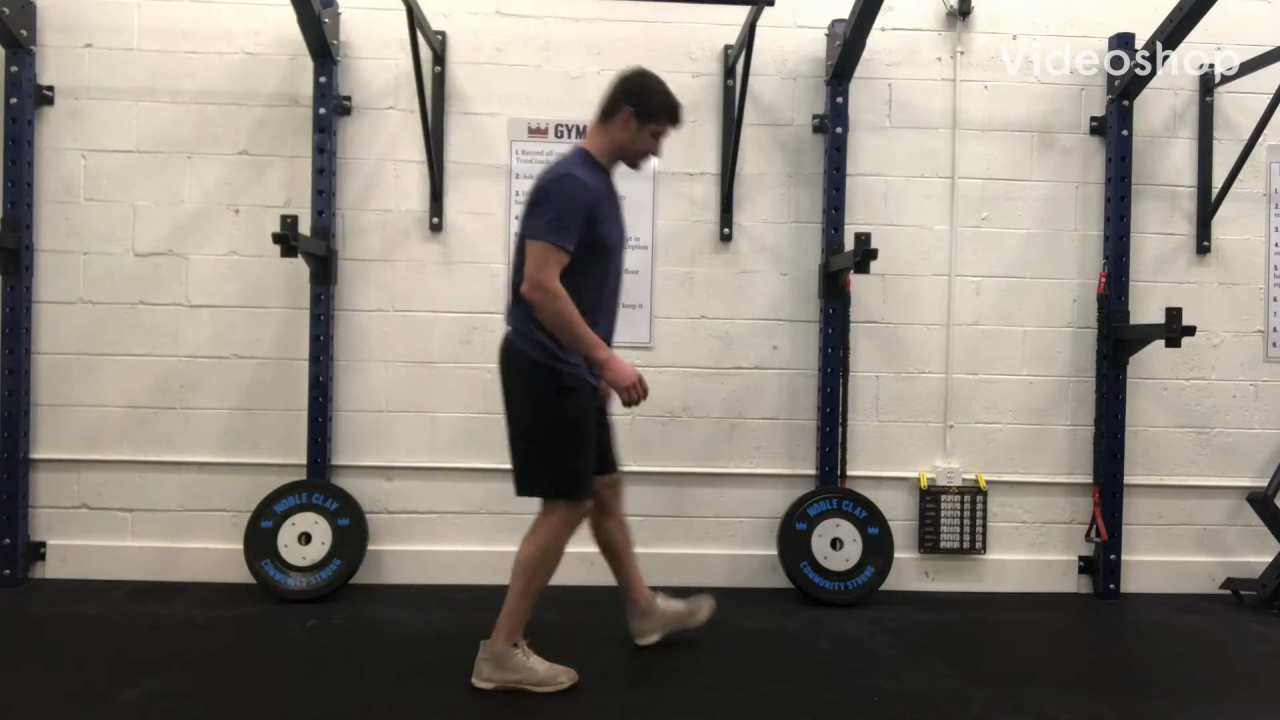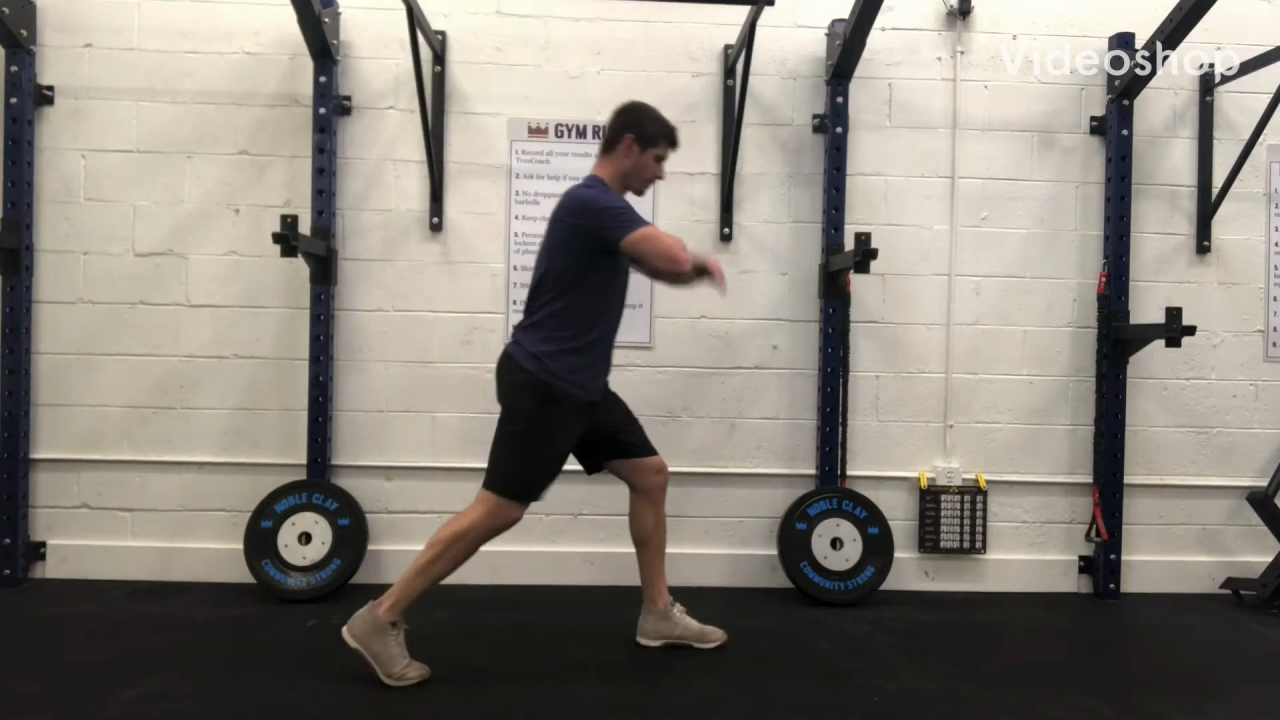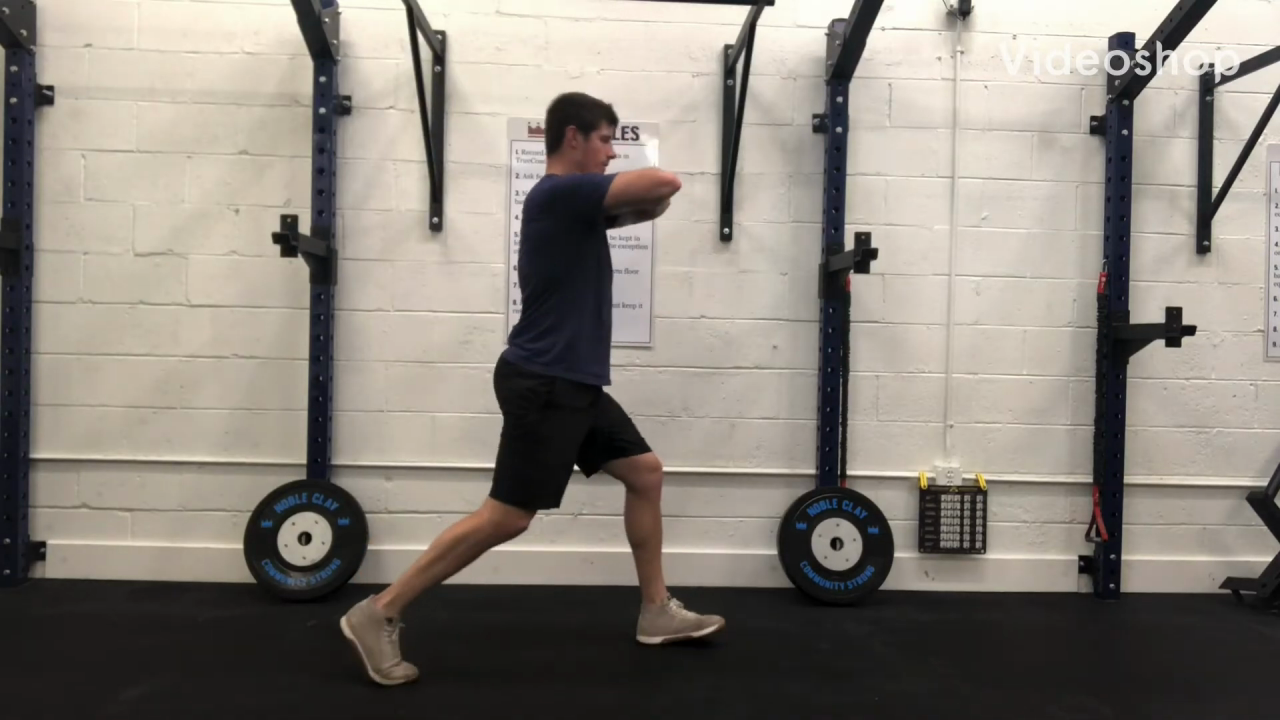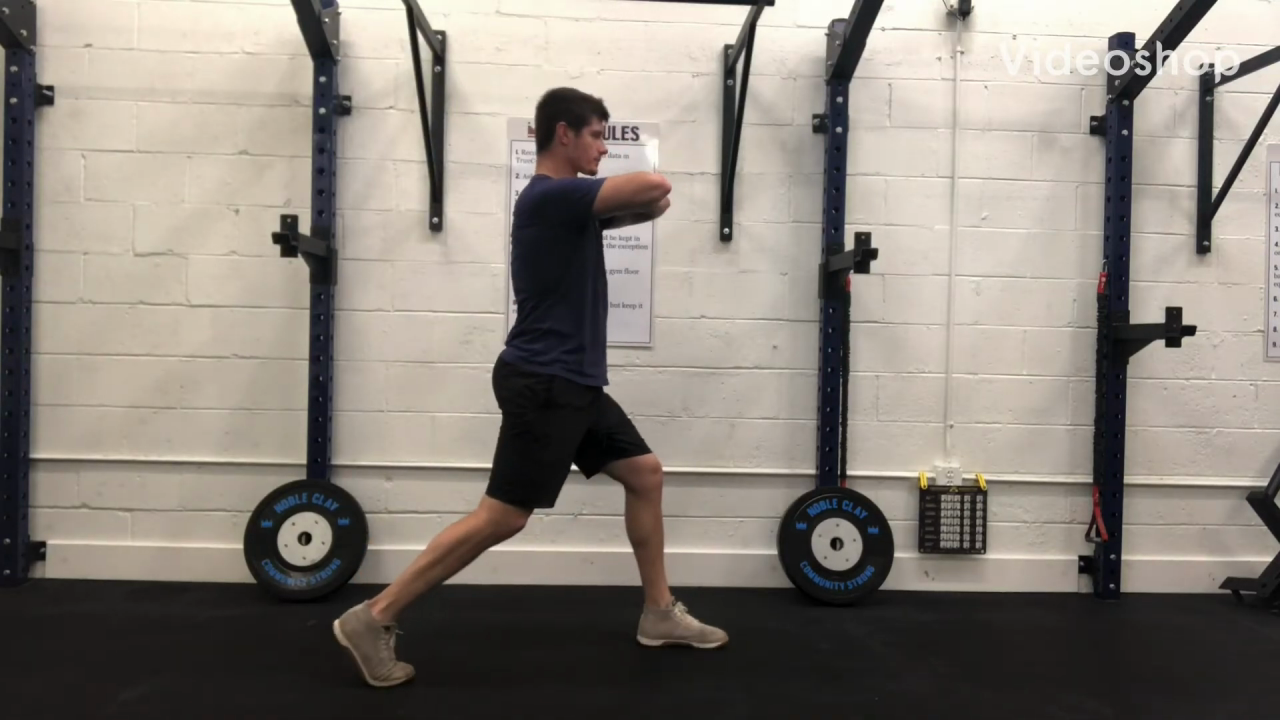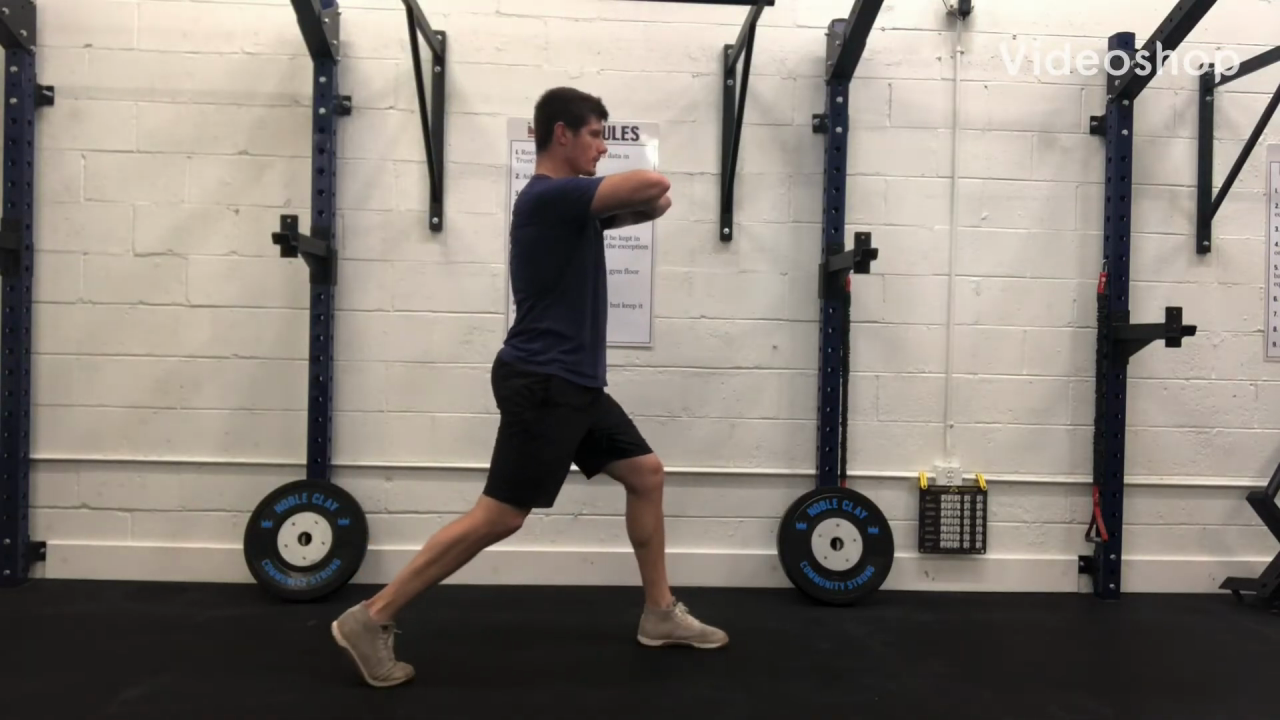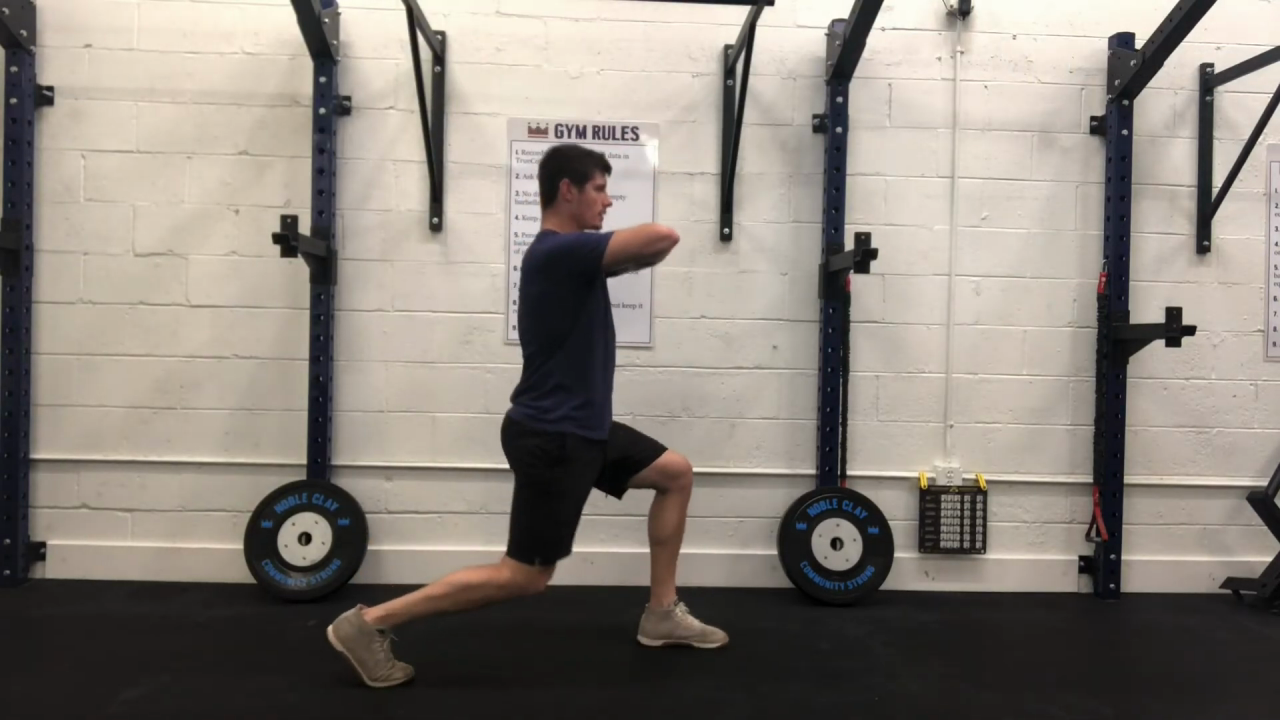
dt=0.7s
person 1, frame 1
left shoulder: (597, 183)
right shoulder: (571, 184)
right elbow: (537, 285)
left wrist: (601, 360)
right wrist: (606, 360)
left hip: (572, 368)
right hip: (546, 369)
left knee: (603, 488)
right knee: (565, 504)
left ankle: (644, 608)
right ankle: (502, 652)
person 1, frame 2
left shoulder: (607, 206)
right shoulder: (594, 203)
left elbow: (660, 263)
right elbow: (669, 259)
left wrist: (695, 266)
right wrist: (696, 263)
left hip: (580, 381)
right hip: (541, 380)
left knee: (650, 475)
right knee: (500, 508)
left ankle: (658, 613)
right ankle: (380, 620)
person 1, frame 3
left shoulder: (578, 201)
right shoulder: (560, 193)
left elbow: (649, 205)
right elbow: (664, 183)
left wrist: (644, 205)
right wrist: (645, 199)
left hip: (575, 381)
right hip: (542, 383)
left knee: (645, 473)
right knee: (507, 516)
left ankle: (657, 611)
right ankle: (379, 615)
person 1, frame 4
left shoulder: (569, 200)
right shoulder: (551, 196)
left elbow: (652, 202)
right elbow: (653, 186)
left wrist: (646, 202)
right wrist: (645, 196)
left hip: (574, 381)
right hip: (542, 383)
left knee: (646, 475)
right knee: (502, 516)
left ankle: (660, 613)
right ankle: (373, 620)
person 1, frame 5
left shoulder: (569, 201)
right shoulder: (549, 196)
left elbow: (650, 204)
right elbow: (652, 185)
left wrist: (646, 205)
right wrist: (645, 200)
left hip: (574, 382)
right hip: (541, 383)
left knee: (646, 476)
right knee: (499, 516)
left ankle: (661, 613)
right ankle: (370, 619)
person 1, frame 6
left shoulder: (569, 253)
right shoulder: (558, 252)
left elbow: (647, 248)
right elbow: (661, 238)
left wrist: (640, 251)
right wrist: (645, 248)
left hip: (581, 428)
right hip: (552, 438)
left knee: (677, 473)
right knee: (524, 576)
left ankle: (662, 612)
right ankle: (369, 623)
